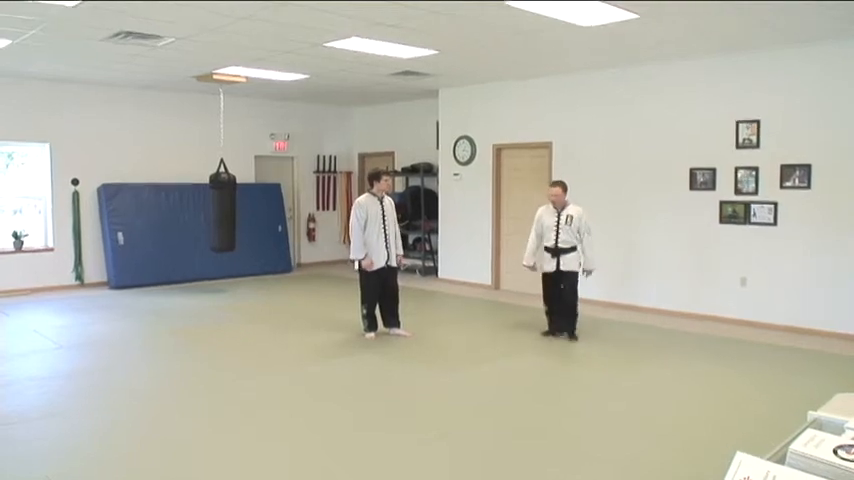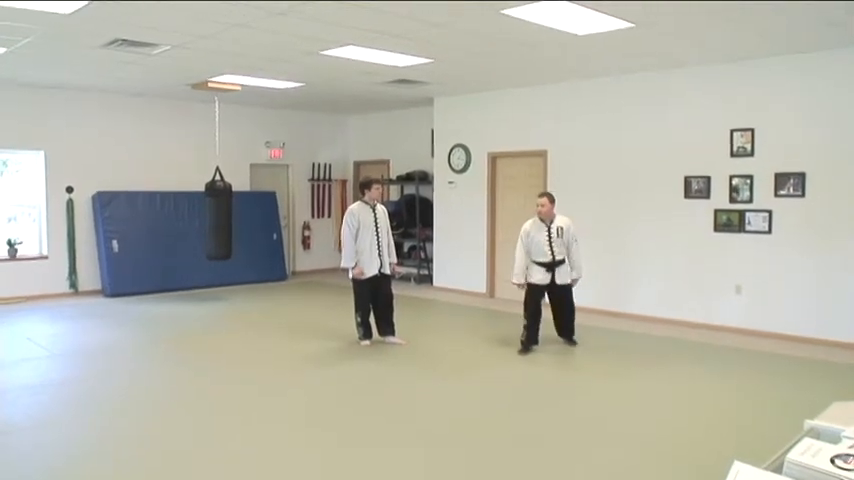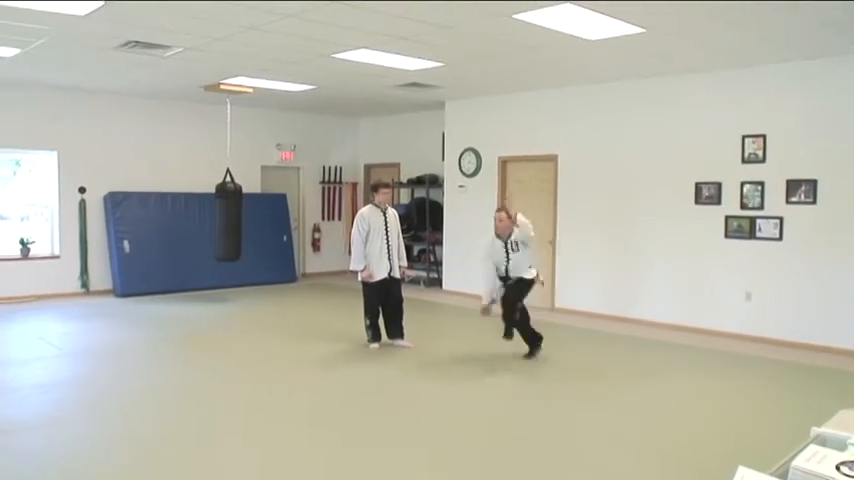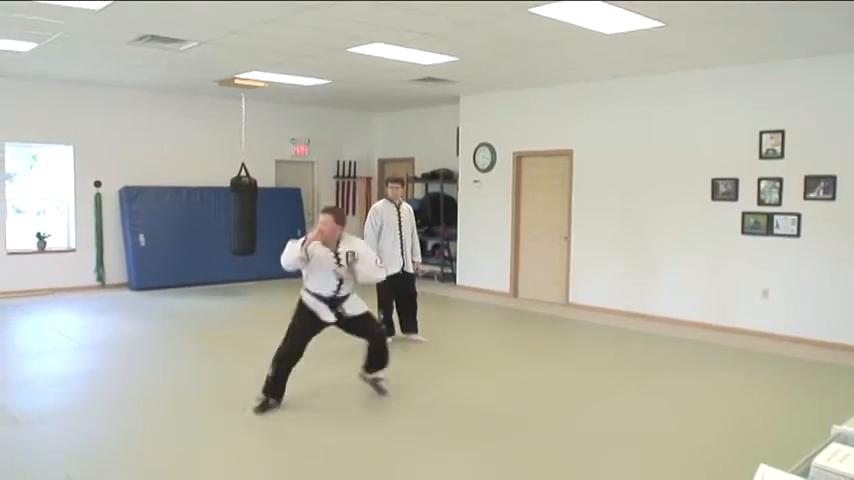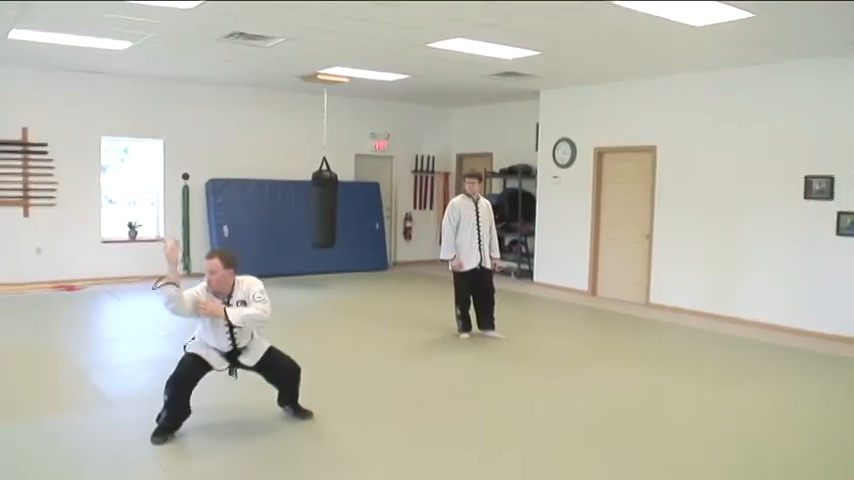
dt=1s
person 1, frame 1
left shoulder: (577, 212)
right shoulder: (542, 212)
left elbow: (585, 238)
right elbow: (535, 236)
left wrist: (588, 263)
right wrist: (530, 259)
left hip: (569, 258)
right hip: (549, 259)
left knee: (569, 295)
right knee: (551, 296)
left ankle: (570, 329)
right ankle: (555, 327)
person 1, frame 2
left shoulder: (565, 223)
right shoulder: (528, 226)
left elbow: (573, 249)
right elbow: (521, 252)
left wrist: (576, 273)
right wrist: (519, 277)
left hip: (560, 272)
right hip: (537, 273)
left knee: (566, 306)
right knee: (532, 308)
left ankle: (567, 335)
right ankle: (528, 342)
person 1, frame 3
left shoulder: (523, 234)
right shoulder: (492, 243)
left elbow: (527, 233)
right elbow: (490, 273)
left wrist: (514, 217)
right wrist: (487, 299)
left hip: (524, 278)
right hip: (506, 282)
left knee: (509, 299)
right knee: (519, 317)
left ankle: (509, 329)
right ankle: (535, 342)
person 1, frame 4
left shoulder: (356, 245)
right shoulder: (310, 245)
left elbow: (378, 273)
right elbow: (287, 262)
left wrist: (353, 273)
right wrist: (306, 242)
left hip: (346, 304)
right hip: (315, 305)
left knee: (378, 336)
right knee: (290, 347)
left ankle: (372, 373)
right ankle: (272, 396)
person 1, frame 5
left shoulder: (250, 284)
right shoulder: (200, 293)
left elbow: (262, 313)
right elbow: (175, 305)
left wrist: (223, 312)
right wrist: (172, 267)
left hip: (247, 348)
right hip: (209, 350)
left knee: (290, 371)
right knee: (179, 382)
left ankle: (289, 404)
right ankle: (167, 425)
person 2, frame 1
left shoulder: (389, 202)
right shoulder: (362, 203)
right elbow: (356, 231)
left wrist: (398, 252)
right wrist: (362, 256)
left hip: (389, 258)
right hip: (371, 258)
left knee: (391, 292)
right knee: (370, 295)
left ankle: (393, 325)
right ankle: (370, 328)
person 2, frame 2
left shoulder: (382, 210)
right shoulder: (354, 211)
left elbow: (388, 236)
right elbow: (348, 239)
left wrist: (392, 260)
right wrist: (353, 265)
left hip: (382, 265)
right hip: (363, 267)
left knee: (385, 300)
right knee: (363, 303)
left ankle: (387, 333)
right ankle: (365, 335)
person 2, frame 3
left shoulder: (393, 213)
right shoulder: (364, 214)
left elbow: (398, 239)
right elbow: (357, 242)
left wrist: (402, 263)
right wrist: (362, 267)
left hip: (392, 268)
right hip: (373, 269)
left knee: (395, 303)
right knee: (372, 306)
left ankle: (396, 336)
right ankle: (374, 338)
person 2, frame 4
left shoulder: (408, 209)
right shoulder: (378, 208)
left elbow: (413, 234)
right elbow: (370, 236)
left wrist: (416, 258)
left hip: (406, 263)
right hip: (386, 264)
left knee: (409, 298)
right knee: (386, 301)
left ankle: (410, 330)
right ankle: (387, 332)
person 2, frame 5
left shoulder: (486, 204)
right shoulder: (456, 203)
left elbow: (491, 231)
right elbow: (448, 231)
left wrist: (495, 255)
right wrist: (452, 256)
left hip: (484, 259)
right hip: (463, 259)
left knee: (486, 294)
right knee: (463, 296)
left ankle: (487, 326)
right ankle: (464, 328)
